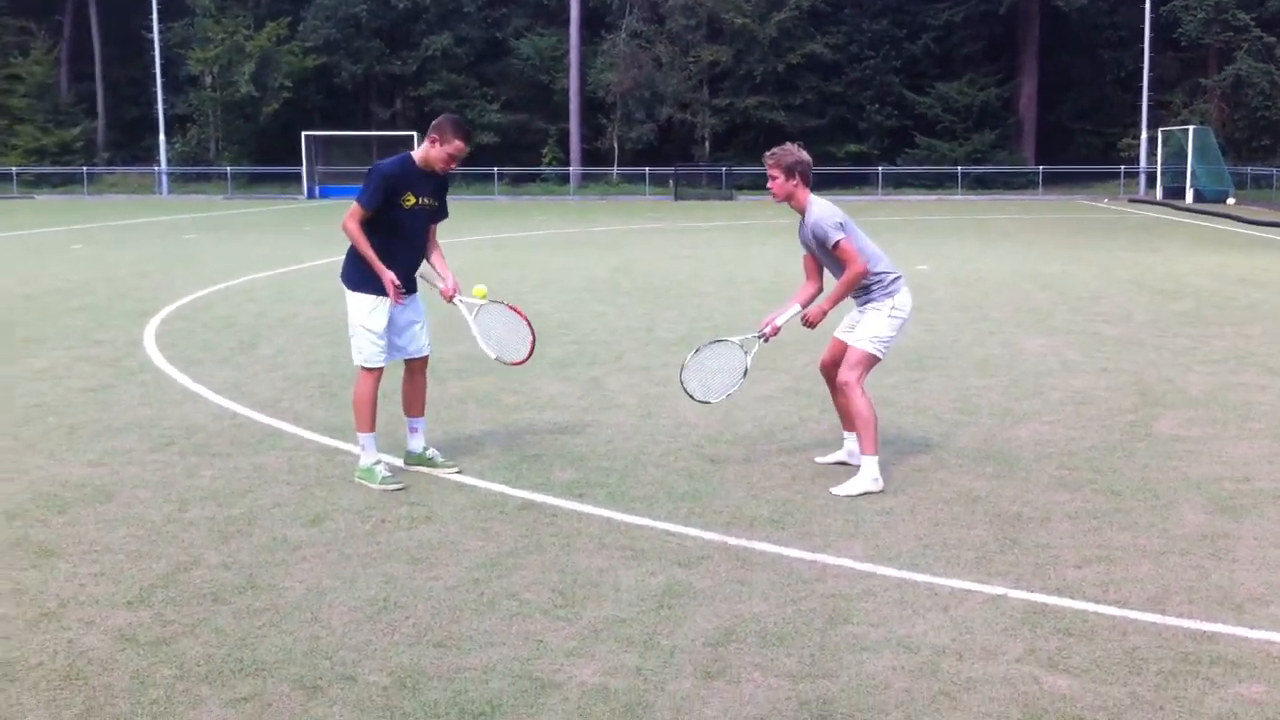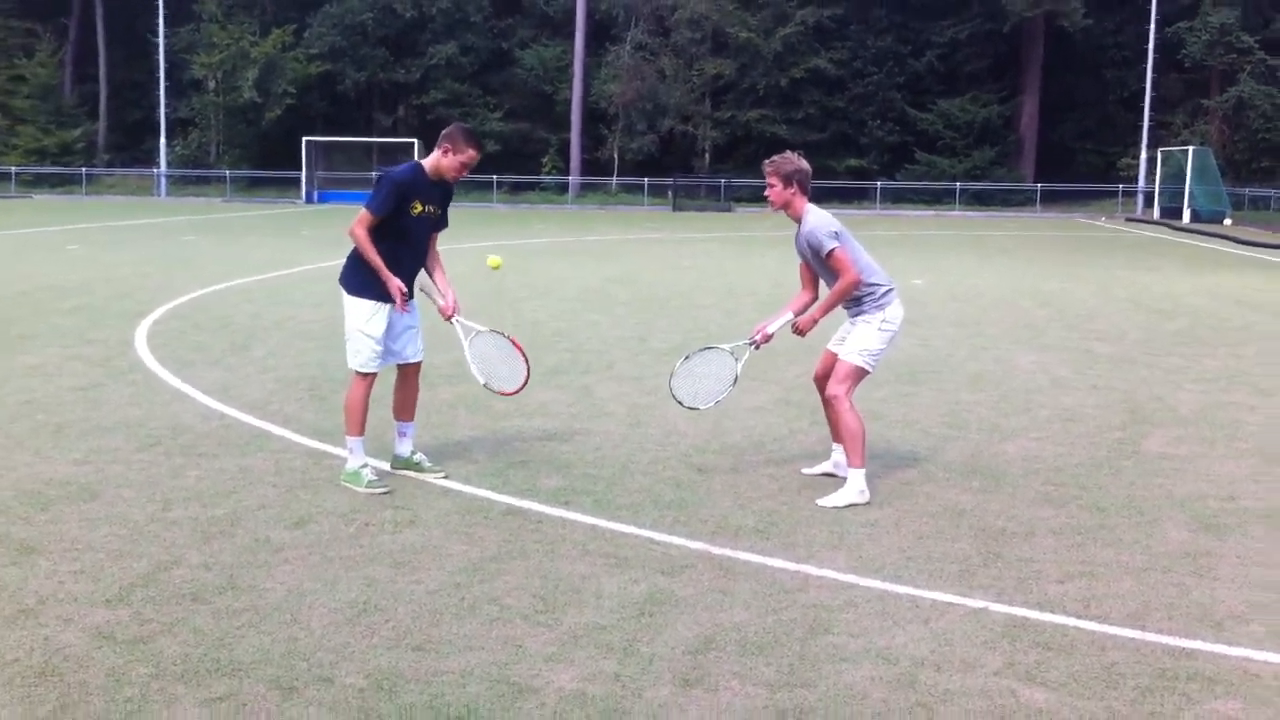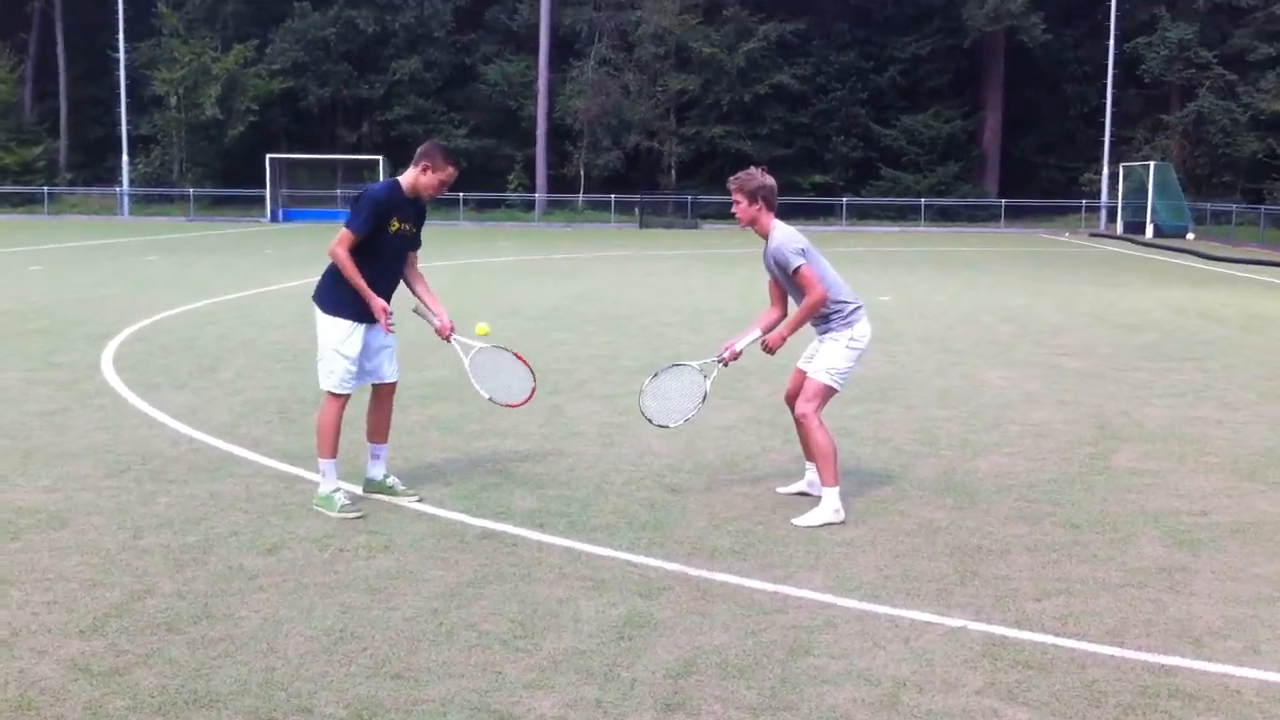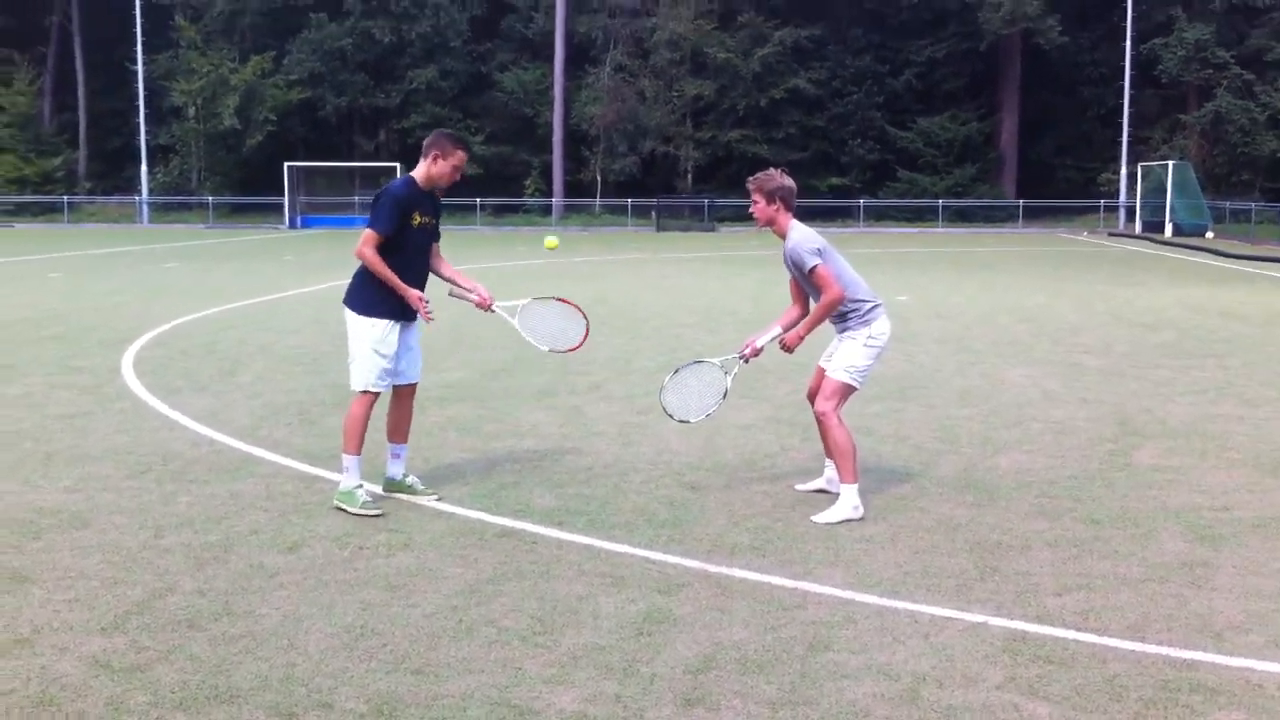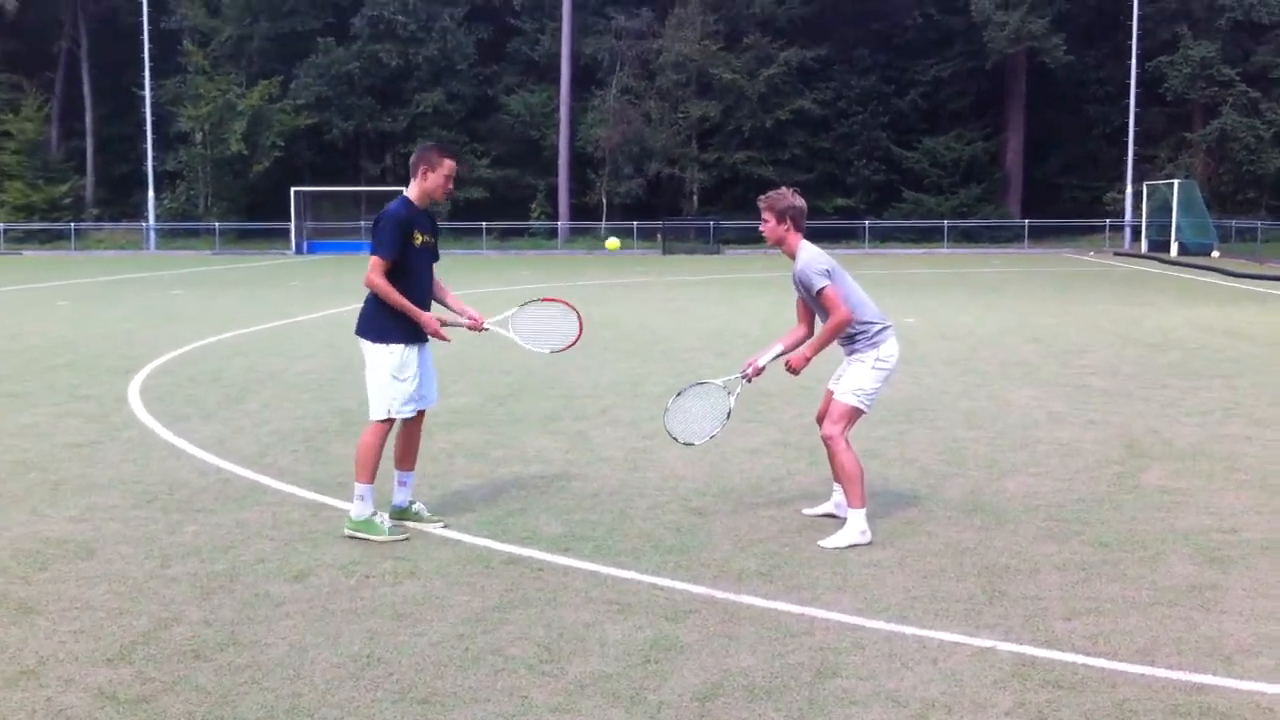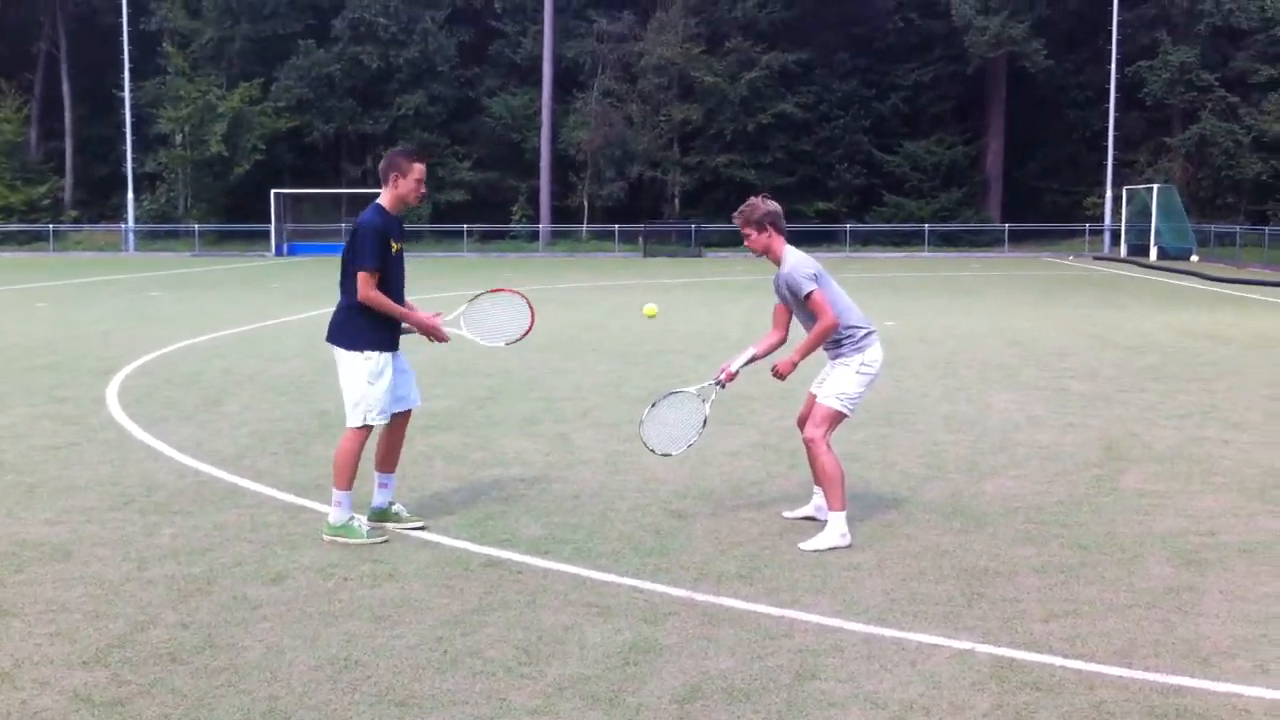
dt=0.2s
person 1, frame 1
left shoulder: (438, 183)
right shoulder: (389, 172)
right elbow: (351, 223)
left wrist: (446, 275)
right wrist: (382, 271)
left hip: (406, 287)
right hip: (369, 285)
left knee: (418, 361)
right knee: (372, 368)
left ankle: (416, 447)
right ankle: (367, 460)
person 1, frame 2
left shoulder: (442, 191)
right shoulder: (399, 180)
right elbow: (358, 229)
left wrist: (446, 292)
right wrist: (388, 278)
left hip: (402, 293)
right hip: (368, 289)
left knee: (411, 366)
right knee: (365, 372)
left ankle: (404, 451)
right ankle: (355, 464)
person 1, frame 3
left shoulder: (416, 210)
right shoulder: (378, 198)
left elbow: (410, 268)
right elbow: (338, 250)
left wrist: (438, 311)
right wrist: (371, 298)
left hip: (375, 313)
right hip: (342, 308)
left knee: (385, 386)
right knee: (338, 393)
left ankle: (376, 475)
right ankle: (327, 488)
person 1, frame 4
left shoulder: (432, 202)
right shoulder: (396, 194)
left elbow: (433, 258)
right elbow: (364, 250)
left wrist: (474, 287)
right wrist: (406, 290)
left hip: (404, 313)
right hip: (372, 310)
left knee: (406, 388)
right knee: (368, 391)
left ankle: (396, 474)
right ankle: (349, 485)
person 1, frame 5
left shoulder: (427, 220)
right shoulder: (395, 216)
right elbow: (373, 278)
left wrist: (464, 311)
right wrist: (419, 315)
left hip: (413, 337)
right hip: (386, 336)
left knee: (414, 415)
right knee: (384, 418)
left ankle: (402, 502)
right ankle: (360, 514)
person 1, frame 6
left shoulder: (394, 224)
right shoulder: (371, 225)
right elbow: (366, 293)
left wrist: (418, 317)
right wrist: (415, 320)
left hip: (385, 341)
right hip: (360, 342)
left knee: (400, 415)
right knee: (361, 425)
left ankle: (382, 504)
right ankle: (339, 518)
person 2, frame 1
left shoulder: (820, 217)
right shoulder: (806, 225)
left elbow: (858, 267)
right elbow: (813, 283)
left wrist: (824, 308)
right wrist: (778, 316)
left hip: (886, 299)
right hip: (869, 301)
left knee: (849, 379)
right knee: (830, 366)
left ankle: (870, 471)
right ankle: (853, 446)
person 2, frame 2
left shoulder: (815, 226)
right shoulder: (803, 233)
left elbow: (851, 277)
right elbow: (808, 292)
left wrist: (814, 317)
right wrist: (771, 324)
left hip: (878, 311)
right hip: (862, 312)
left knee: (838, 392)
right knee: (823, 379)
left ankle: (856, 484)
right ankle: (840, 458)
person 2, frame 3
left shoulder: (782, 243)
right shoulder: (771, 248)
left elbow: (818, 294)
right elbow: (778, 309)
left wrist: (783, 334)
right wrist: (741, 341)
left hip: (846, 328)
right hip: (831, 330)
left knee: (807, 411)
right knee: (794, 397)
left ankle: (831, 504)
right ankle: (814, 478)
person 2, frame 4
left shoulder: (798, 243)
right shoulder: (792, 245)
left elbow: (834, 294)
right elbow: (800, 307)
left wrist: (800, 334)
right wrist: (761, 339)
left hip: (864, 326)
right hip: (853, 327)
left knee: (826, 408)
right knee: (816, 395)
left ankle: (850, 500)
right ankle: (833, 476)
person 2, frame 5
left shoulder: (807, 264)
right shoulder: (803, 265)
left elbow: (842, 315)
right elbow: (804, 326)
left wrist: (806, 355)
right wrist: (765, 357)
left hip: (873, 349)
right hip: (862, 349)
left knee: (833, 432)
right knee: (825, 419)
left ankle: (857, 525)
right ankle: (841, 500)
person 2, frame 6
left shoulder: (794, 268)
right shoulder: (783, 275)
left elbow: (829, 320)
right elbow: (778, 333)
left wrist: (793, 360)
right wrist: (739, 362)
left hip: (857, 352)
right hip: (843, 354)
left knee: (815, 435)
right knee: (806, 422)
left ankle: (837, 528)
right ankle: (821, 502)
